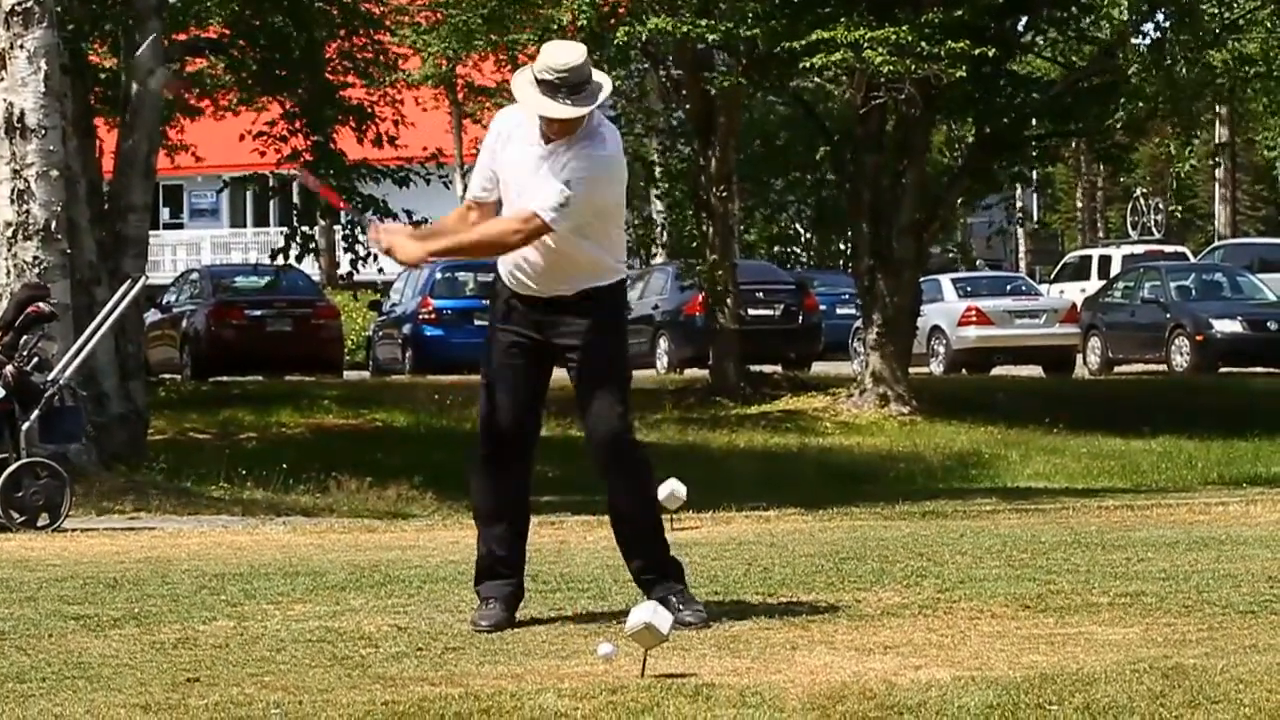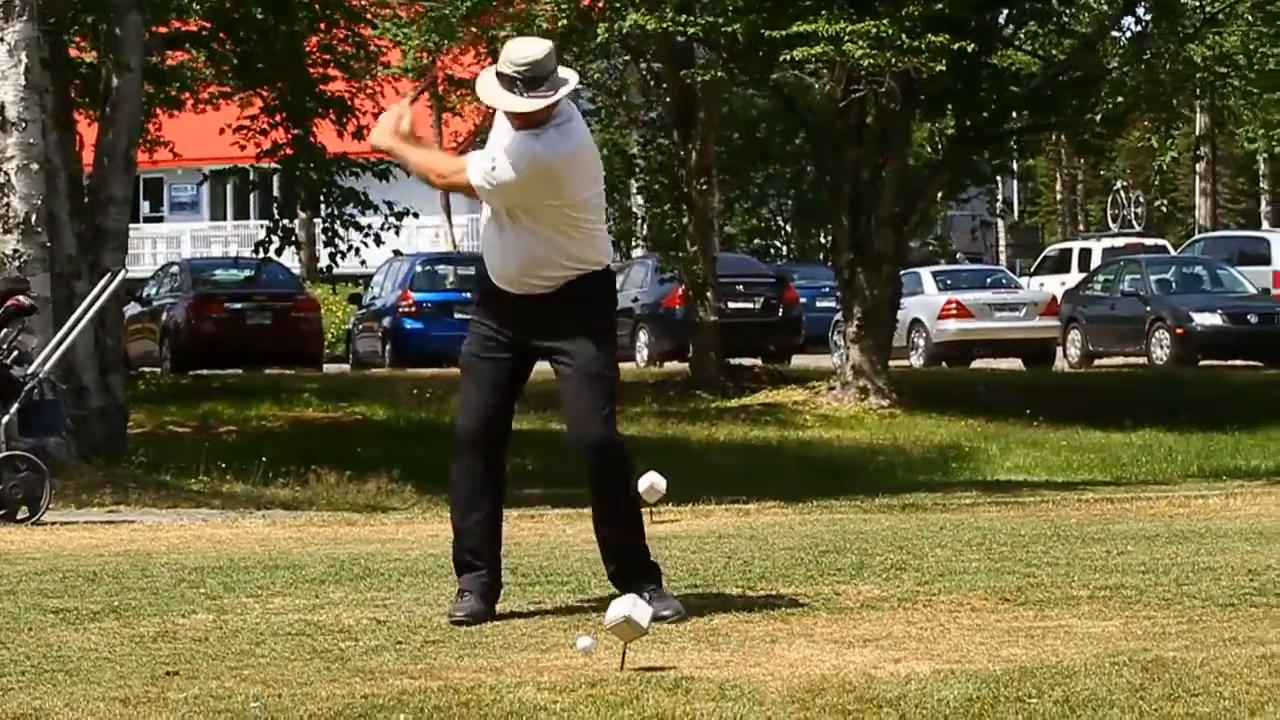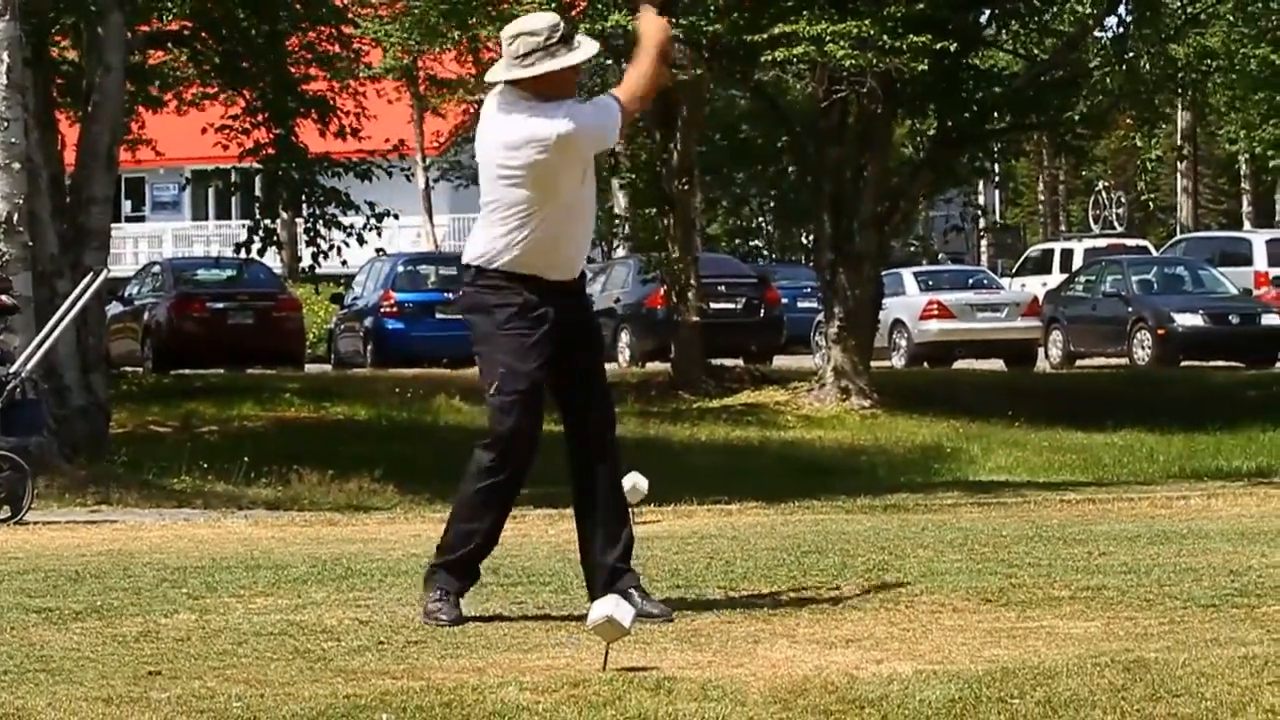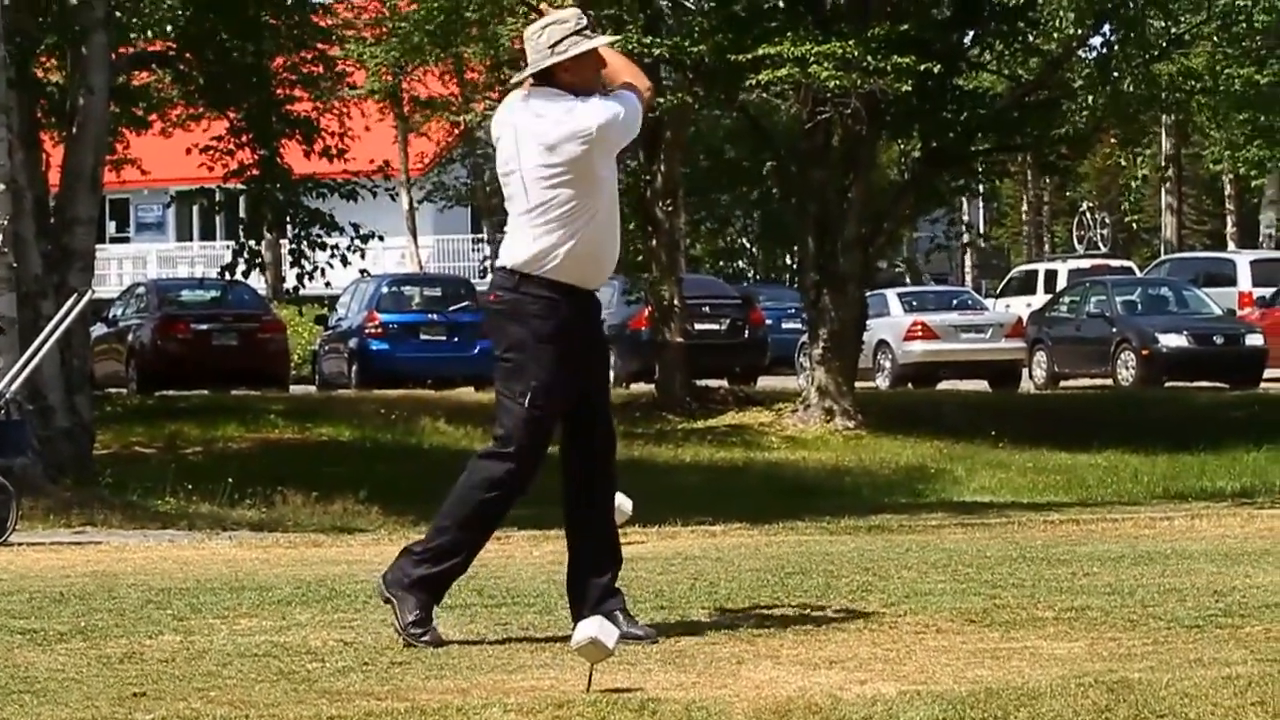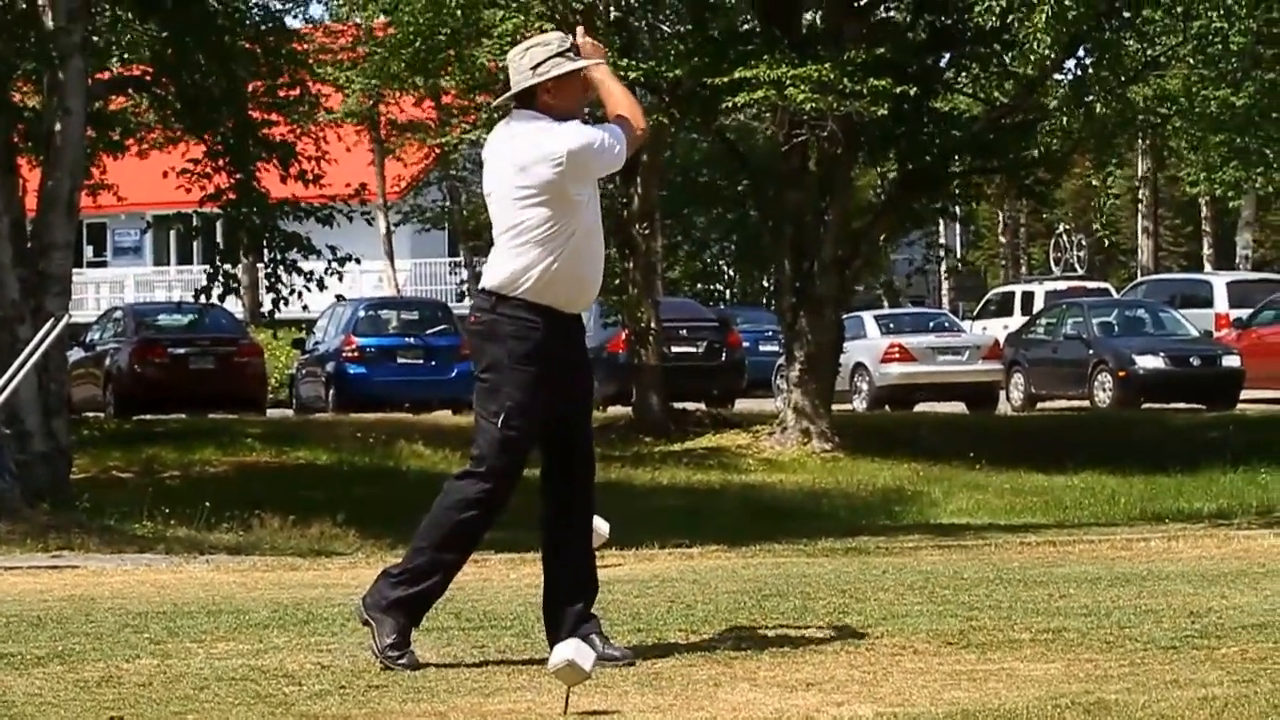
dt=0.4s
person 1, frame 1
left shoulder: (599, 151)
right shoulder: (508, 123)
left elbow: (520, 228)
right elbow: (478, 206)
left wrist: (425, 247)
right wrist: (417, 238)
left hip: (589, 305)
right hip: (516, 304)
left knee: (612, 442)
right knee: (498, 445)
left ankle: (663, 583)
right ankle: (498, 589)
person 1, frame 2
left shoulder: (554, 148)
right shoulder: (515, 118)
left elbow: (454, 177)
right elbow: (465, 170)
left wrist: (394, 142)
right wrist: (411, 137)
left hip: (573, 301)
right hip: (503, 299)
left knee: (596, 439)
right knee: (475, 439)
left ankle: (639, 579)
right ankle: (476, 582)
person 1, frame 3
left shoulder: (509, 105)
right shoulder: (549, 128)
left elbow: (606, 112)
right elbow: (631, 98)
right wrist: (654, 36)
left hip: (564, 286)
right hip: (509, 296)
left knee: (595, 432)
right knee: (510, 438)
left ankle: (613, 577)
right ankle: (447, 582)
person 1, frame 4
left shoulder: (517, 111)
right shoulder: (586, 124)
right elbow: (638, 87)
left hip: (569, 304)
right hip: (537, 306)
left knee: (593, 454)
right knee: (514, 453)
left ankle: (598, 601)
right ankle: (414, 578)
person 1, frame 5
left shoulder: (513, 134)
right shoulder: (558, 147)
right elbow: (634, 128)
left wrist: (588, 67)
right wrist: (599, 63)
left hip: (558, 327)
right hip: (517, 328)
left knee: (572, 478)
right knee: (490, 474)
left ankle: (573, 620)
right ankle: (393, 600)
